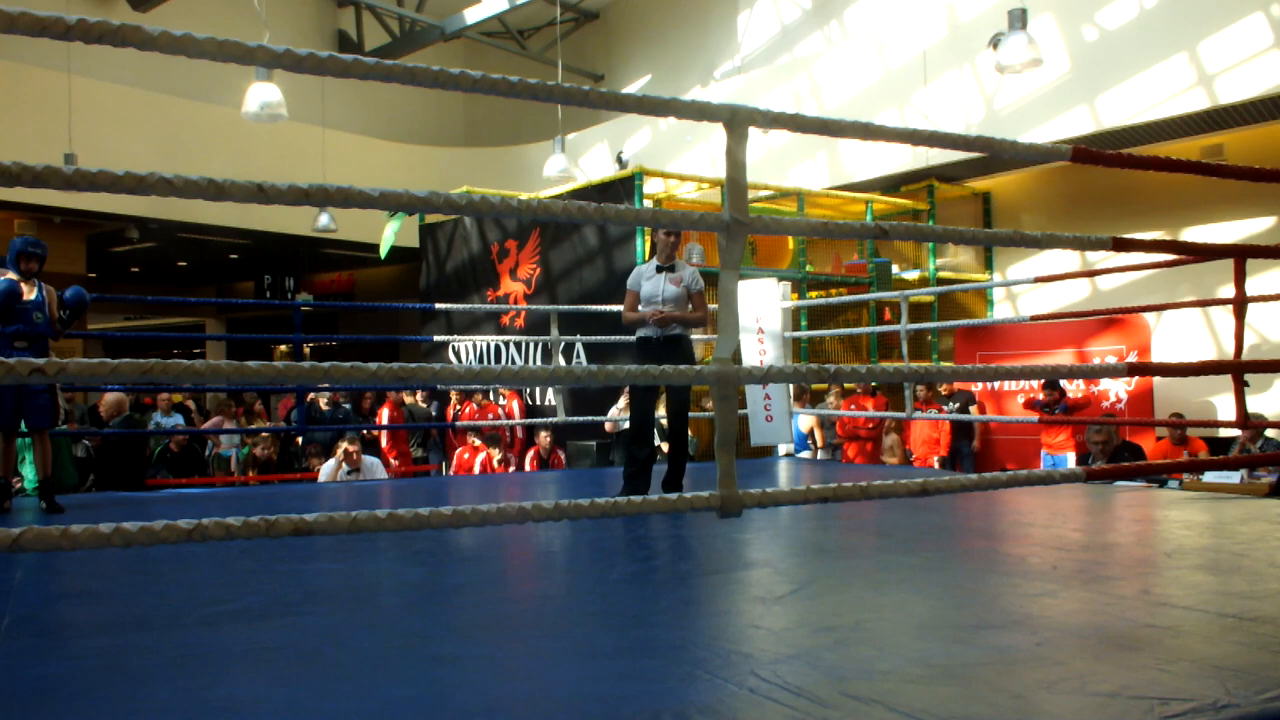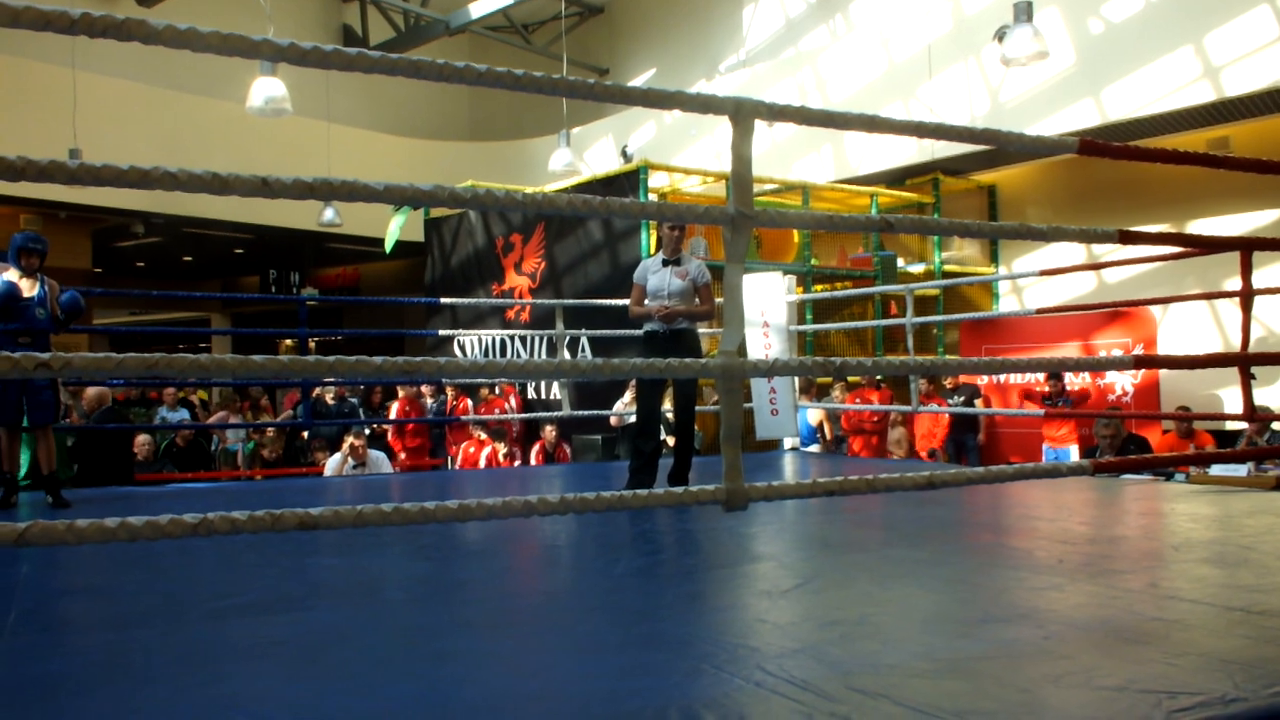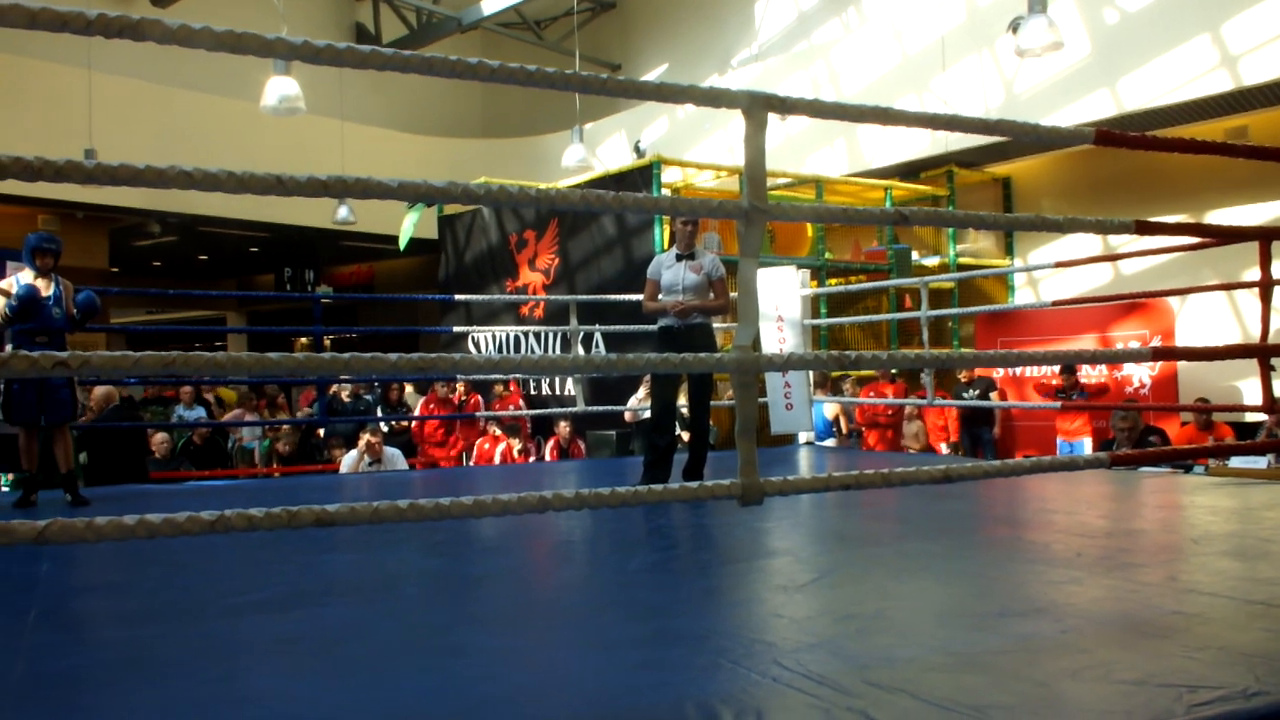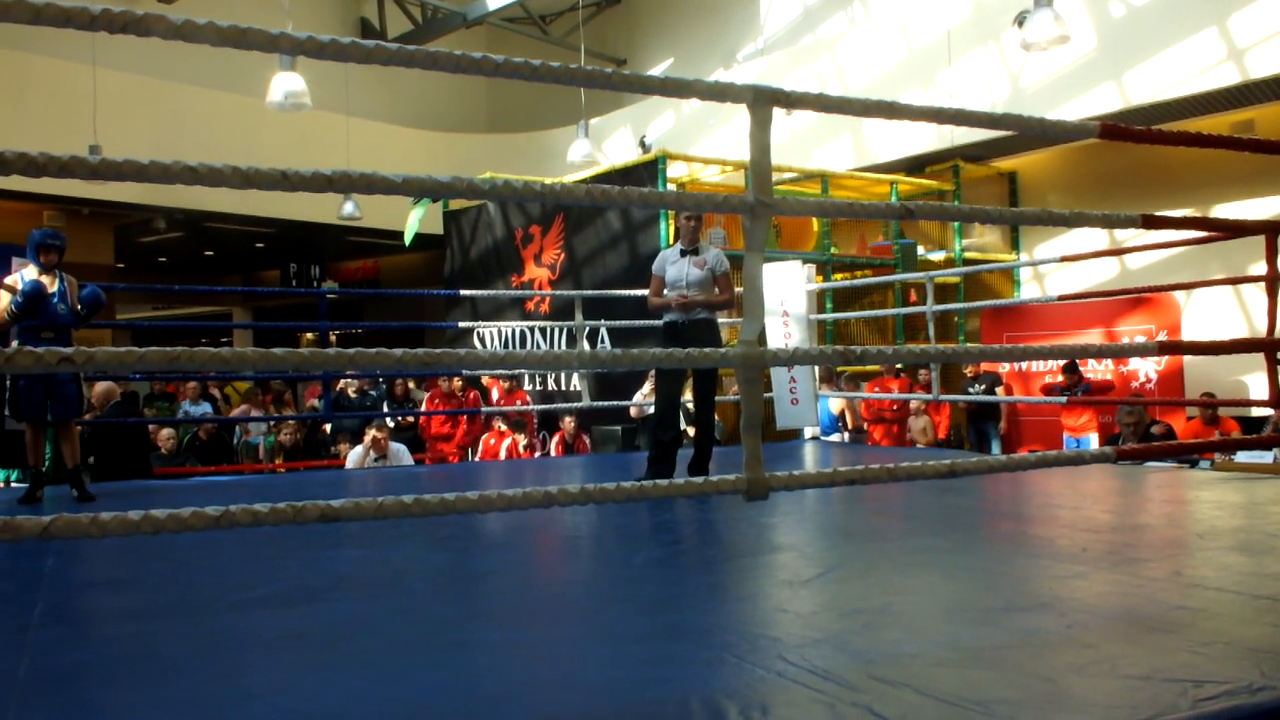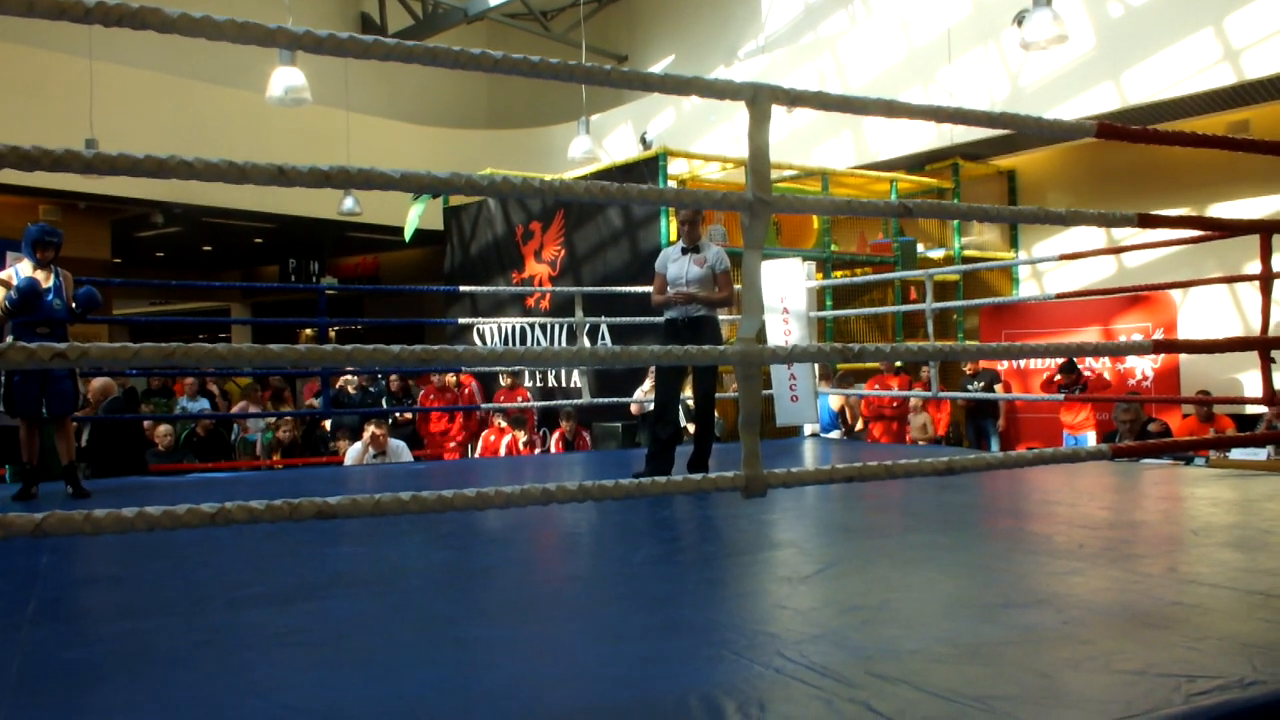
dt=0.4s
person 1, frame 1
left shoulder: (47, 292)
left elbow: (55, 333)
left wrist: (69, 314)
left hip: (38, 362)
left knee: (41, 430)
left ankle: (46, 492)
person 1, frame 2
left shoulder: (50, 286)
left elbow: (55, 327)
left wrist: (66, 316)
left hip: (39, 357)
left knee: (43, 425)
left ankle: (51, 487)
person 1, frame 3
left shoulder: (64, 286)
left elbow: (70, 327)
left wrist: (81, 316)
left knee: (60, 423)
right knee: (27, 425)
left ankle: (70, 485)
right ankle: (29, 486)
person 1, frame 4
left shoulder: (69, 282)
left elbow: (75, 323)
left wrist: (86, 310)
left knee: (67, 420)
right knee: (33, 422)
left ankle: (76, 481)
right ankle: (35, 482)
person 1, frame 5
left shoulder: (64, 277)
left wrist: (80, 308)
left knee: (62, 416)
right knee: (28, 418)
left ankle: (71, 477)
right ankle: (29, 479)
person 2, frame 1
left shoulder: (689, 273)
right shoulder: (640, 272)
left elbow: (702, 317)
right elbow: (626, 316)
left wrist: (675, 317)
right wrist: (647, 316)
left hip: (677, 348)
right hip: (646, 347)
left knee: (678, 418)
right knee: (640, 416)
left ankle: (673, 486)
right ankle: (634, 487)
person 2, frame 2
left shoulder: (696, 267)
right shoulder: (646, 266)
left elbow: (709, 310)
right elbow: (633, 310)
left wrist: (680, 311)
right wrist: (652, 310)
left hip: (684, 341)
right hip: (653, 341)
left knee: (684, 411)
right knee: (647, 410)
left ankle: (679, 480)
right ankle: (640, 480)
person 2, frame 3
left shoulder: (710, 261)
right shoulder: (660, 261)
left elbow: (724, 304)
right elbow: (646, 305)
left wrist: (695, 306)
right wrist: (666, 306)
left hip: (699, 336)
right hip: (667, 336)
left knee: (699, 406)
right knee: (661, 405)
left ankle: (694, 475)
right ankle: (654, 476)
person 2, frame 4
left shoulder: (714, 256)
right shoulder: (665, 257)
left elbow: (729, 299)
right elbow: (652, 301)
left wrist: (699, 301)
right wrist: (670, 302)
left hip: (704, 331)
right hip: (672, 332)
left knee: (704, 401)
right knee: (665, 401)
left ankle: (699, 470)
right ankle: (658, 471)
person 2, frame 5
left shoulder: (715, 253)
right shoulder: (667, 255)
left elbow: (728, 296)
right elbow: (655, 298)
left wrist: (696, 297)
right wrist: (670, 298)
left hip: (704, 329)
right hip: (673, 329)
left knee: (704, 398)
right knee: (665, 397)
left ankle: (699, 466)
right ankle: (657, 467)
